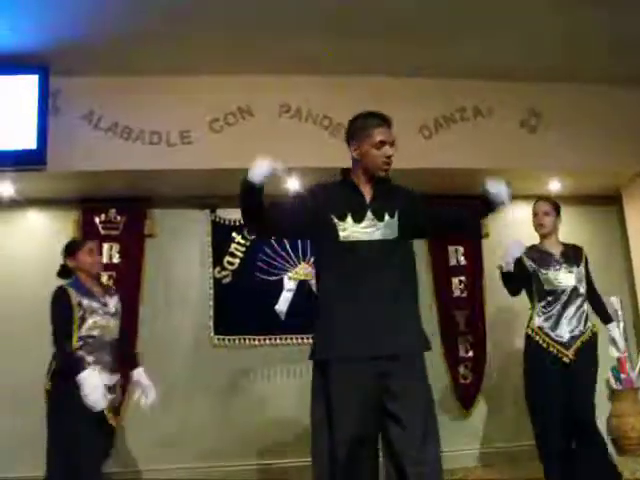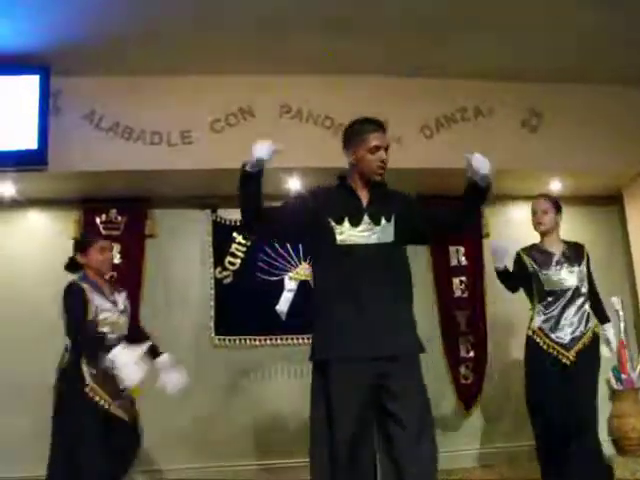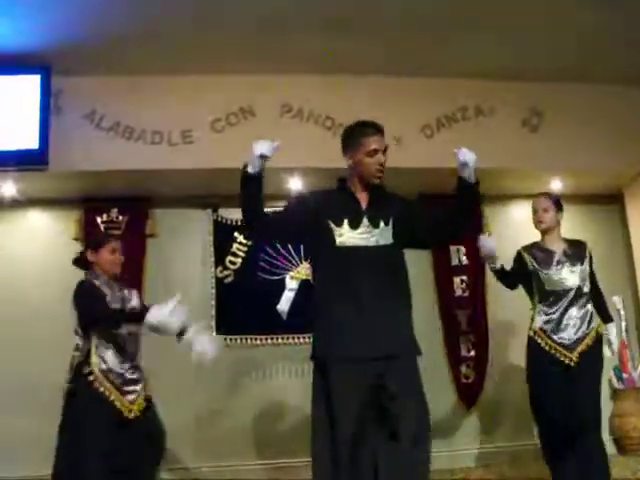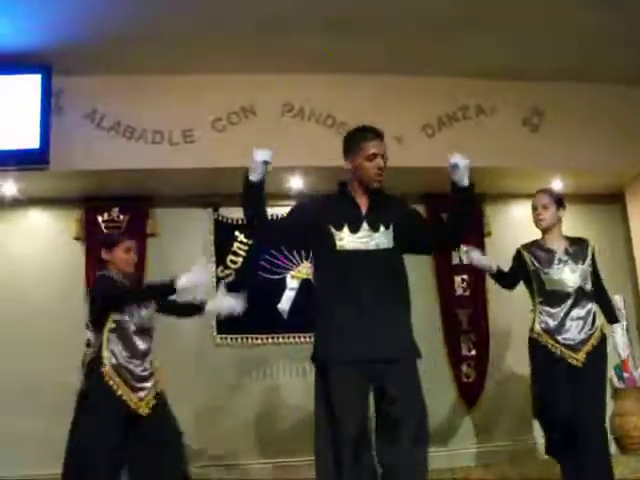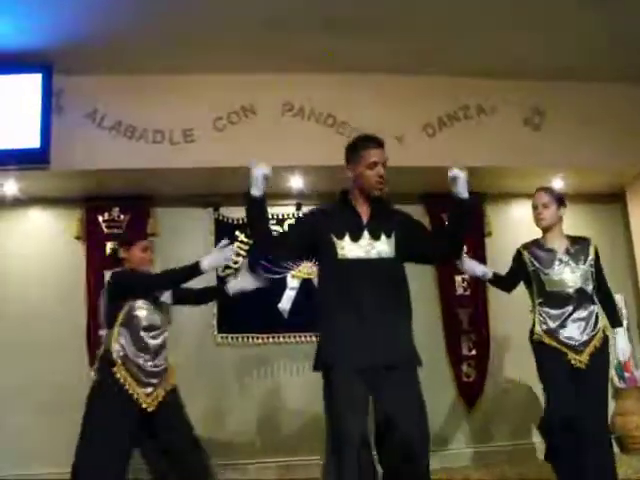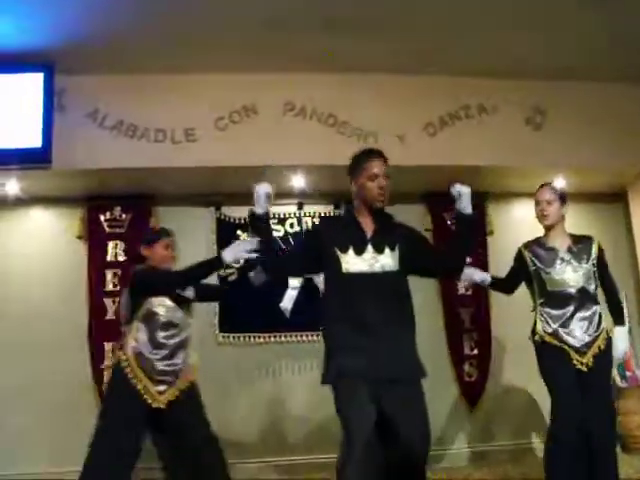
dt=0.1s
person 1, frame 1
left shoulder: (403, 201)
right shoulder: (320, 200)
left elbow: (454, 222)
right elbow: (262, 223)
left wrist: (488, 201)
right wrist: (253, 184)
left hip: (401, 343)
right hip: (343, 345)
left knee: (418, 448)
right knee: (346, 447)
person 1, frame 2
left shoulder: (399, 205)
right shoulder: (317, 204)
left elbow: (450, 224)
right elbow: (260, 224)
left wrist: (477, 183)
right wrist: (252, 171)
left hip: (396, 344)
right hip: (341, 346)
left knee: (414, 446)
right knee: (345, 446)
person 1, frame 3
left shoulder: (397, 208)
right shoulder: (317, 206)
left elbow: (448, 231)
right elbow: (260, 225)
left wrist: (467, 182)
right wrist: (253, 172)
left hip: (395, 343)
right hip: (341, 345)
left knee: (409, 436)
right knee: (345, 441)
person 1, frame 4
left shoulder: (397, 212)
right shoulder: (318, 210)
left elbow: (446, 239)
right elbow: (264, 231)
left wrist: (462, 186)
right wrist: (255, 179)
left hip: (394, 345)
right hip: (341, 346)
left knee: (408, 436)
right knee: (346, 440)
person 1, frame 5
left shoulder: (399, 222)
right shoulder: (322, 220)
left elbow: (446, 251)
right elbow: (270, 248)
left wrist: (460, 198)
right wrist: (257, 196)
left hip: (395, 350)
right hip: (344, 351)
left knee: (411, 439)
right knee: (351, 440)
person 1, frame 6
left shoulder: (402, 235)
right shoulder: (327, 234)
left elbow: (449, 266)
right elbow: (277, 266)
left wrist: (464, 214)
right wrist: (260, 214)
left hip: (399, 361)
right hip: (351, 361)
left knee: (412, 446)
right knee: (362, 442)
person 2, frame 1
left shoulder: (578, 254)
right shoulder: (527, 256)
left elbow: (593, 294)
right elbow: (514, 289)
left wrist: (611, 326)
right wrist: (506, 266)
left hip: (581, 339)
right hip: (542, 342)
left knee: (582, 410)
right knee: (551, 414)
person 2, frame 2
left shoulder: (579, 251)
right shoulder: (527, 255)
left elbow: (591, 291)
right elbow: (512, 286)
left wrist: (606, 325)
right wrist: (500, 265)
left hip: (583, 341)
right hip: (543, 343)
left knee: (581, 412)
right knee: (550, 414)
person 2, frame 3
left shoulder: (582, 249)
right shoulder: (527, 254)
left elbow: (594, 290)
right elbow: (512, 282)
left wrist: (610, 325)
right wrist: (492, 260)
left hip: (586, 341)
right hip: (545, 344)
left knee: (586, 415)
right knee: (553, 413)
person 2, frame 4
left shoulder: (584, 247)
right shoulder: (527, 252)
left elbow: (599, 290)
right elbow: (510, 282)
left wrist: (617, 326)
right wrist: (488, 266)
left hip: (590, 341)
right hip: (548, 344)
left knee: (590, 417)
right knee: (559, 413)
person 2, frame 5
left shoulder: (587, 246)
right shoulder: (527, 253)
left elbow: (603, 290)
right elbow: (508, 284)
left wrist: (619, 329)
right wrist: (483, 272)
left hip: (593, 342)
right hip: (550, 343)
left knee: (594, 419)
right knee: (563, 412)
person 2, frame 6
left shoulder: (589, 245)
right shoulder: (529, 251)
left elbow: (609, 288)
right elbow: (509, 285)
left wrist: (620, 328)
right wrist: (483, 277)
left hip: (596, 343)
right hip: (553, 343)
left knee: (599, 421)
right knee: (569, 414)
person 3, frame 1
left shoulder: (111, 295)
right shoulder: (64, 295)
left elbow: (121, 338)
right elbow: (62, 342)
left wrist: (137, 372)
right wrist: (84, 374)
left hip: (103, 381)
right hip: (72, 383)
left knee: (100, 445)
right knee: (78, 456)
person 3, frame 2
left shoulder: (118, 293)
right shoulder: (76, 290)
left elbow: (134, 331)
right elbow: (81, 332)
left wrist: (162, 359)
right wrist: (117, 354)
left hip: (114, 381)
right hip: (82, 381)
left knee: (127, 441)
right knee: (83, 457)
person 3, frame 3
left shoulder: (126, 290)
right shoulder: (87, 289)
left elbow: (149, 314)
right elbow: (107, 315)
left wrist: (186, 332)
right wrist: (151, 316)
left hip: (128, 379)
right hip: (94, 379)
left knee: (149, 440)
right knee: (88, 455)
person 3, frame 4
left shoulder: (138, 291)
right shoulder: (103, 284)
left elbow: (170, 306)
right elbow: (131, 295)
left wrist: (211, 305)
right wrist: (181, 282)
left hip: (140, 377)
right hip: (106, 377)
left knee: (166, 439)
right knee: (98, 451)
person 3, frame 5
left shoulder: (160, 287)
right shoulder: (120, 281)
left elbow: (190, 297)
right elbow: (156, 282)
left wrist: (231, 287)
right wrist: (203, 264)
left hip: (156, 376)
right hip: (119, 374)
left knee: (180, 442)
right knee: (106, 449)
person 3, frame 6
left shoulder: (182, 287)
right shoulder: (142, 278)
left elbow: (209, 292)
right elbow: (181, 279)
right wrist: (225, 257)
left hip: (175, 376)
right hip: (137, 372)
left knee: (199, 442)
right knee: (114, 447)
